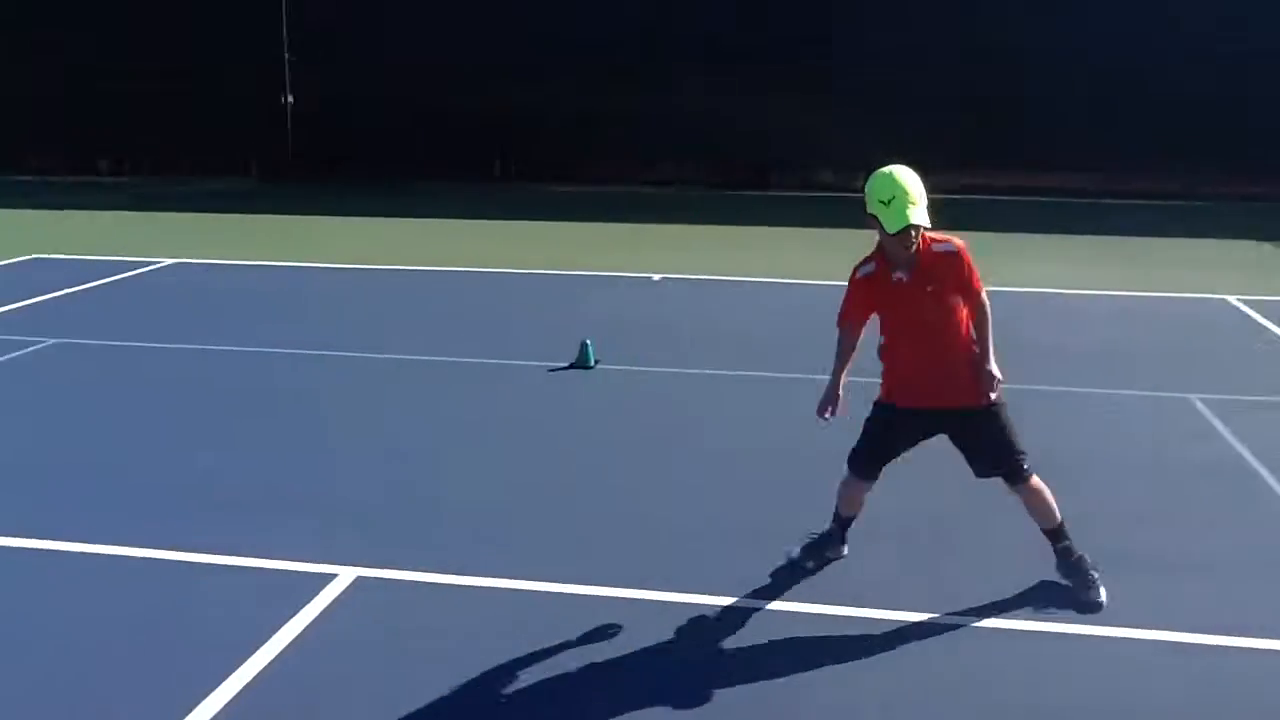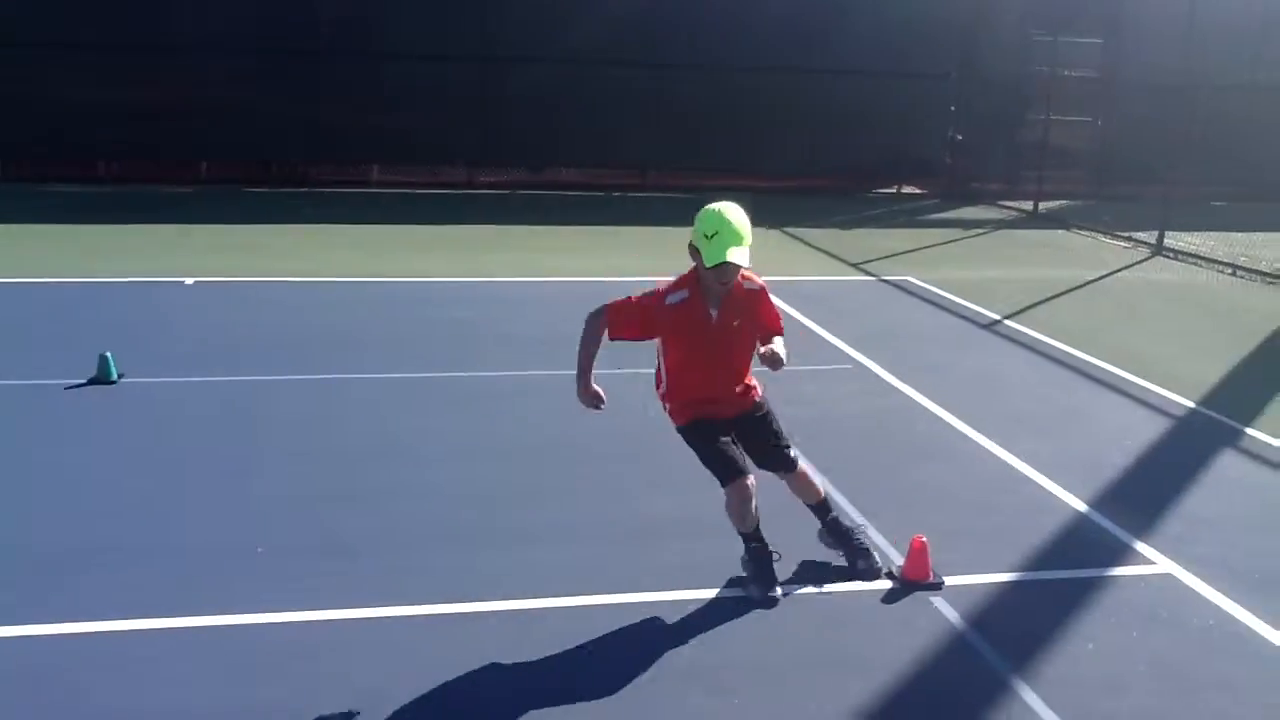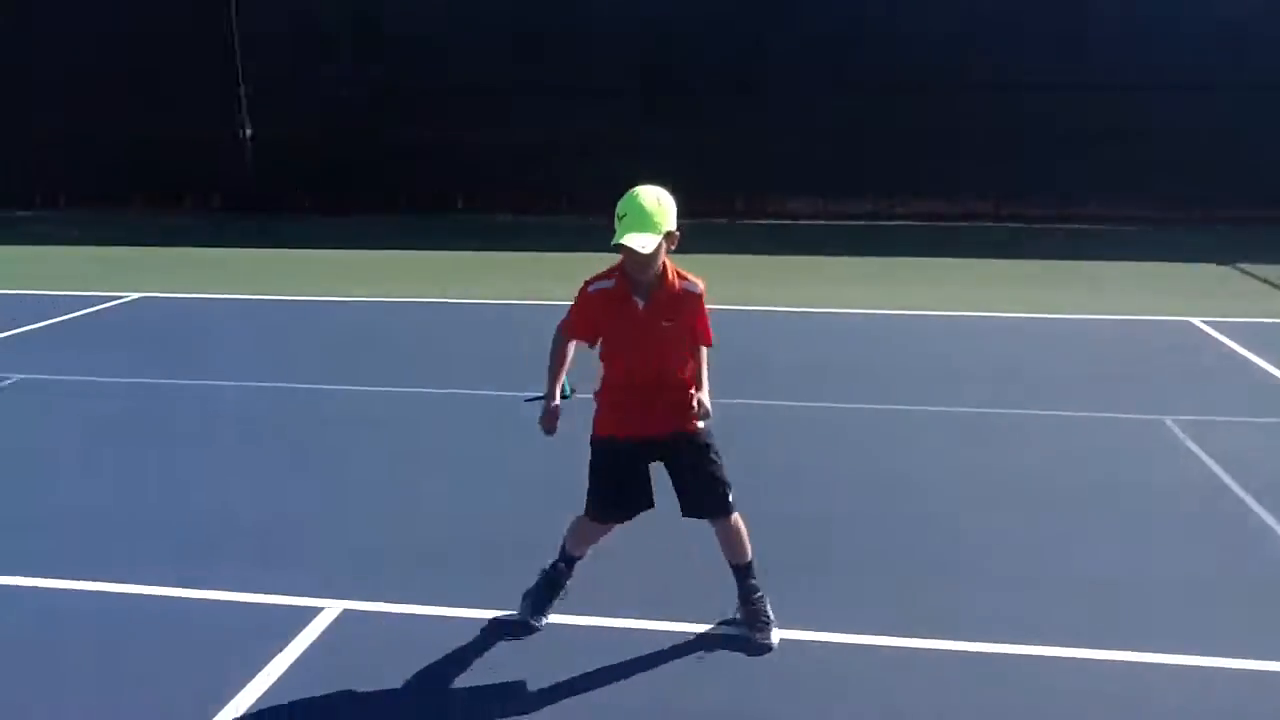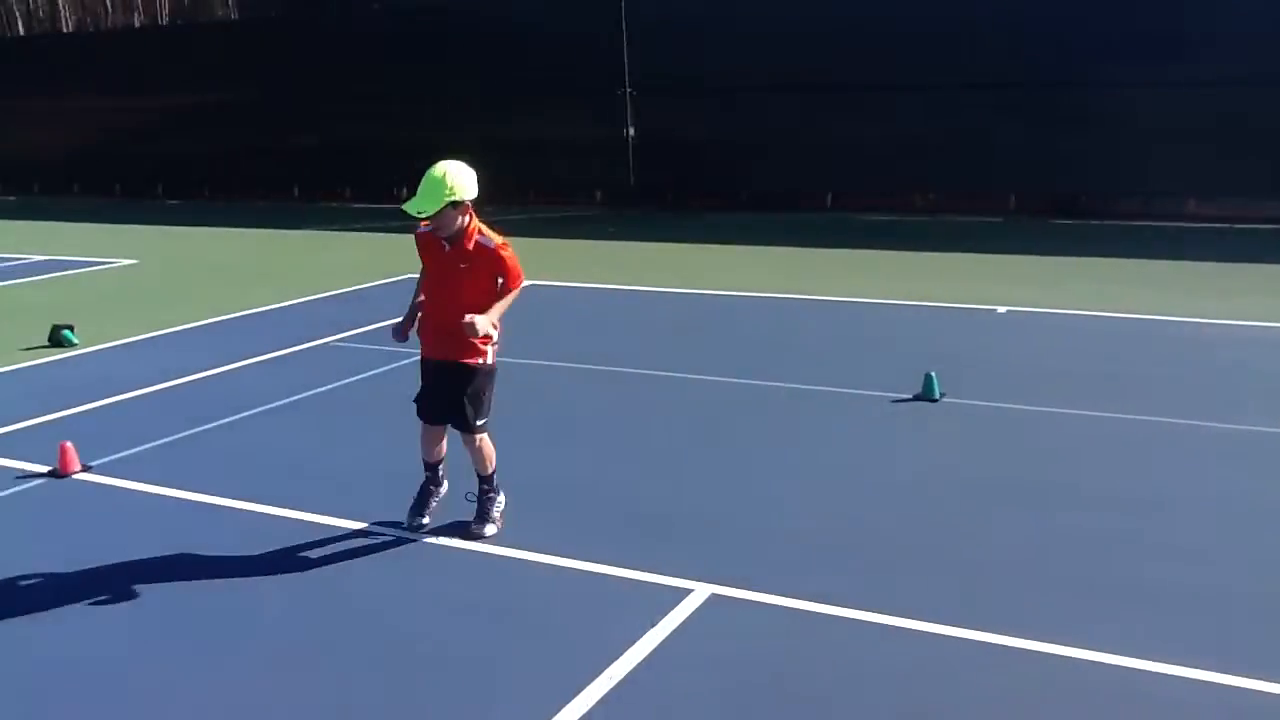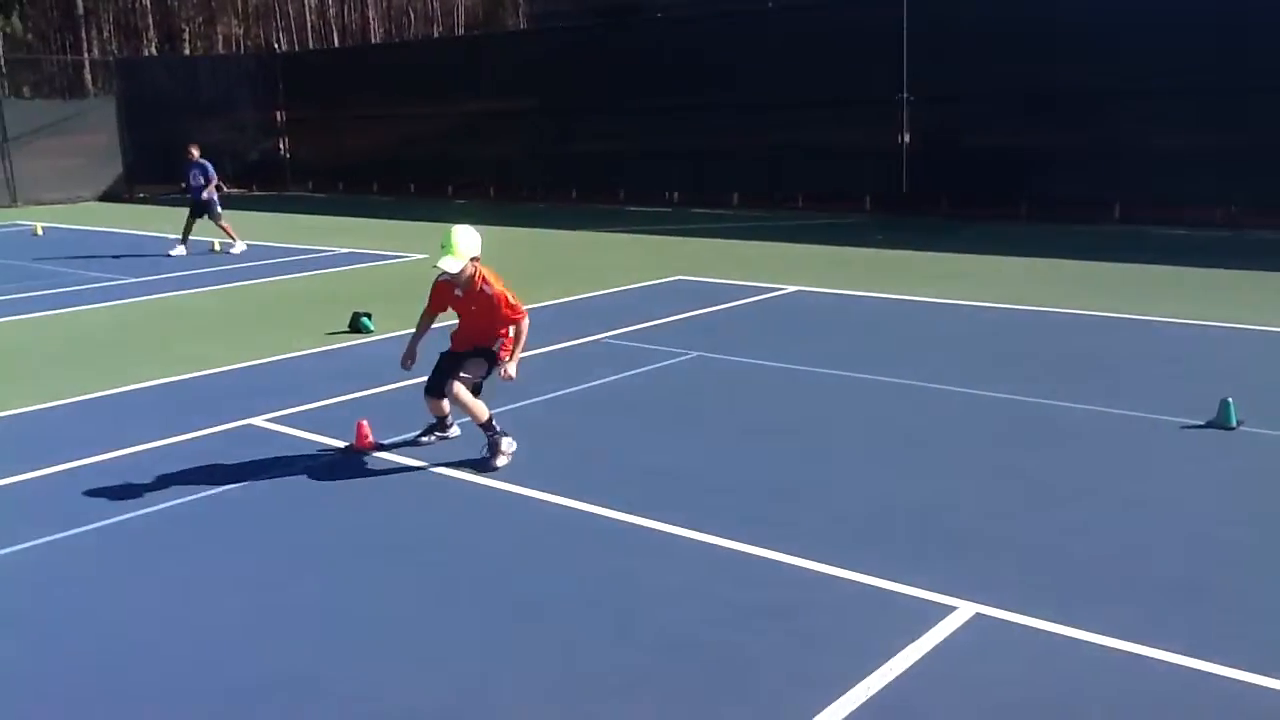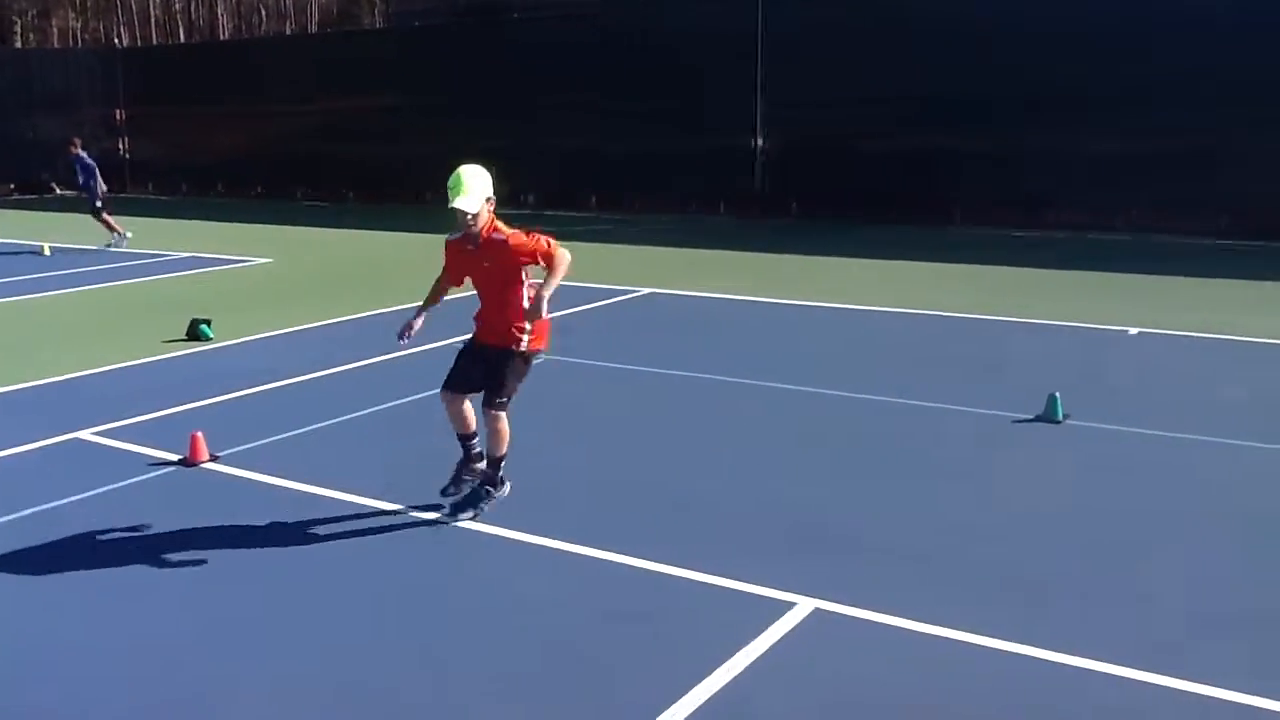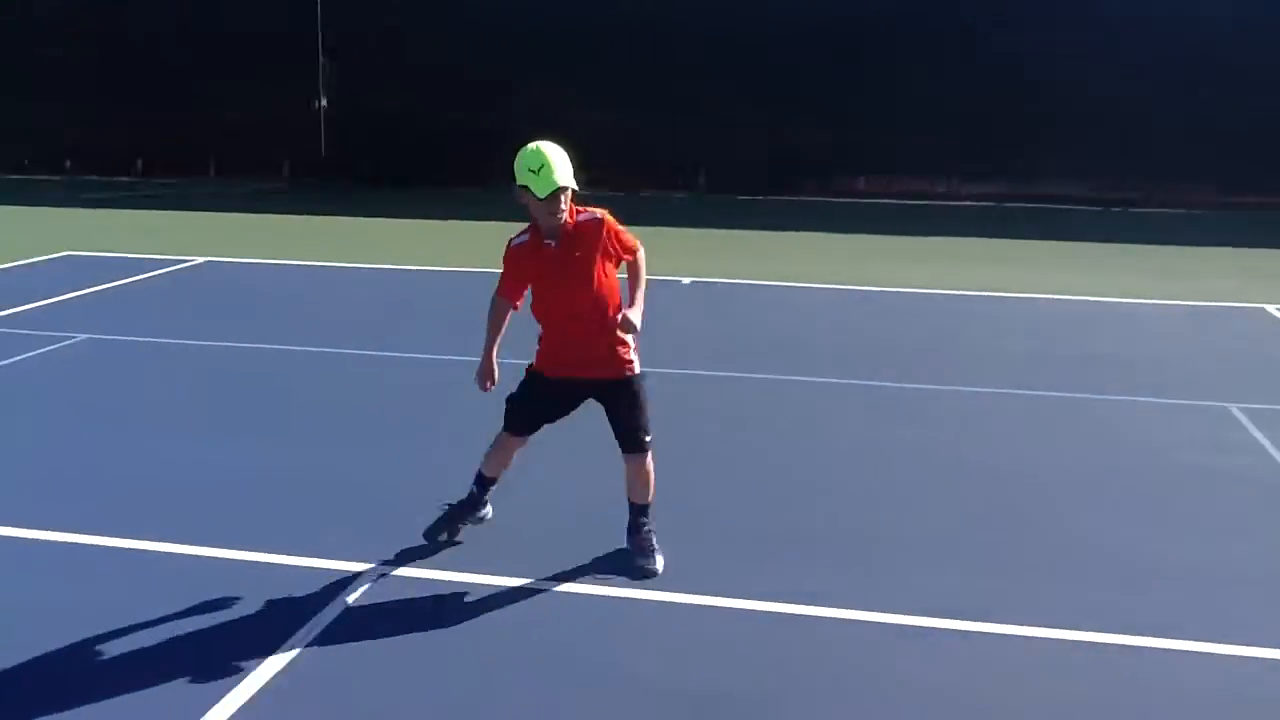
dt=0.7s
person 1, frame 1
left shoulder: (950, 253)
right shoulder: (866, 278)
left elbow: (977, 299)
right elbow: (850, 325)
left wrist: (987, 358)
right wrist: (835, 382)
left hip: (969, 386)
right hip: (906, 393)
left knee: (1020, 476)
right knee: (861, 469)
left ankle: (1066, 553)
right ankle: (836, 537)
person 1, frame 2
left shoulder: (753, 291)
right shoulder: (669, 303)
left elbow: (775, 335)
right elbow: (599, 319)
left wrist: (774, 351)
right wrist: (585, 378)
left hip: (742, 396)
right hip: (693, 408)
left knee: (790, 466)
right knee: (741, 482)
left ankle: (833, 527)
right ankle: (756, 553)
person 1, frame 3
left shoulder: (687, 293)
right shoulder: (598, 291)
right elbow: (567, 335)
left wrist: (702, 391)
right wrist: (552, 395)
left hip: (678, 418)
right hip: (618, 420)
left knee: (721, 510)
right knee: (601, 517)
left ankle: (750, 592)
right ankle: (556, 576)
person 1, frame 4
left shoulder: (491, 247)
right shoulder: (425, 236)
left elbow: (514, 286)
left wrist: (487, 318)
right wrist: (411, 315)
left hip: (475, 350)
right hip: (436, 346)
left knee: (473, 433)
right knee: (432, 425)
left ankle: (489, 495)
right ankle: (433, 484)
person 1, frame 5
left shoulder: (492, 292)
right shoulder: (443, 283)
left elbow: (522, 319)
right elbow: (431, 312)
left wrist: (512, 361)
right wrist: (412, 345)
left hip: (492, 346)
right hip: (463, 342)
left knee: (456, 388)
right knee: (433, 395)
left ankle: (498, 439)
right ankle: (445, 426)
person 1, frame 6
left shoulder: (509, 242)
right shoulder: (455, 244)
left elbow: (562, 256)
right elbow: (447, 280)
left wrist: (543, 294)
right wrist: (422, 313)
left hip: (519, 335)
right hip: (487, 331)
left knee: (494, 410)
right knee: (451, 394)
left ankle: (493, 481)
right ankle: (472, 459)
person 1, frame 7
left shoulder: (597, 224)
right shoulder: (521, 247)
left elbow: (635, 252)
right elbow: (504, 300)
left wrist: (635, 305)
right wrist: (488, 353)
left hip: (615, 361)
right hip: (557, 362)
left knee: (638, 452)
right knee: (512, 433)
left ankle: (640, 528)
right ankle: (476, 502)
